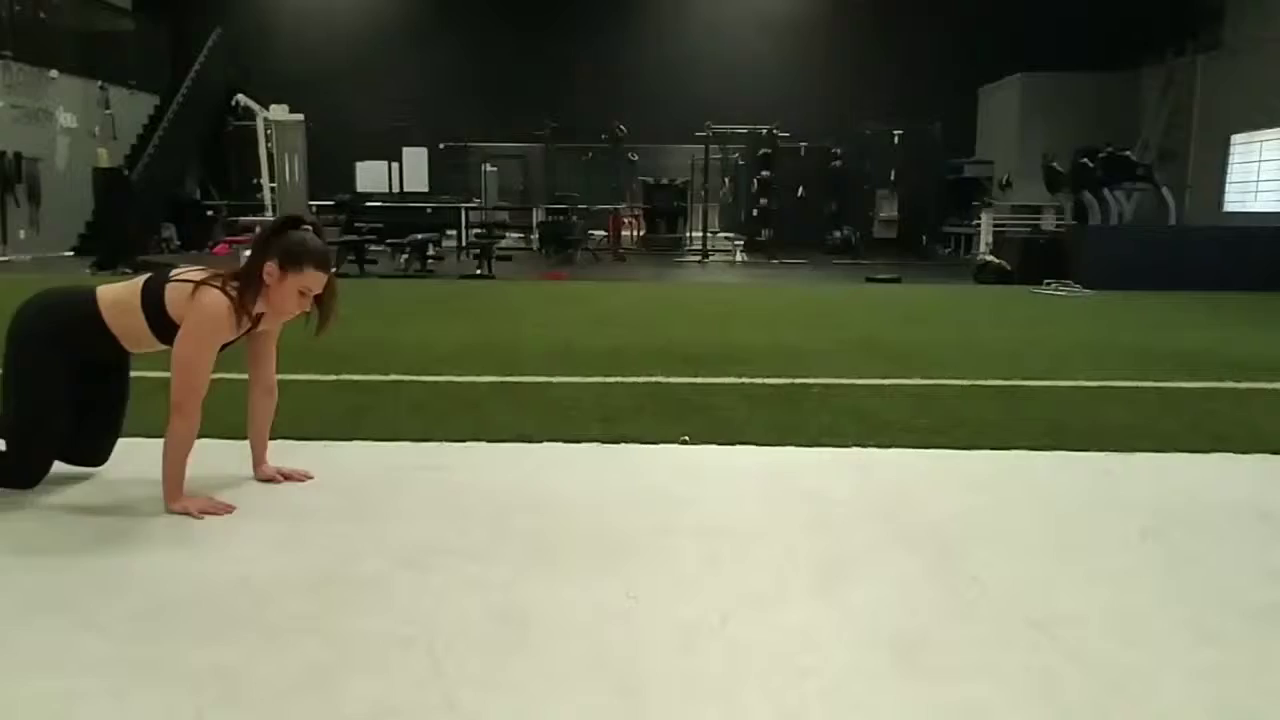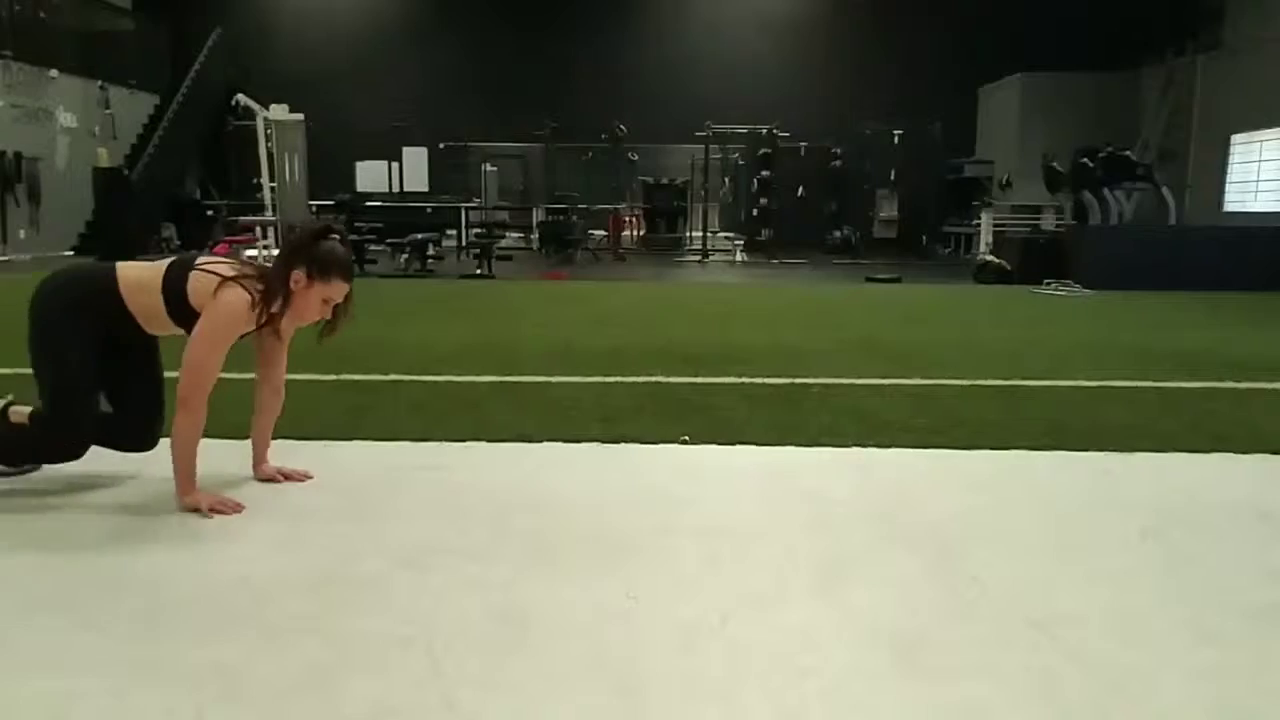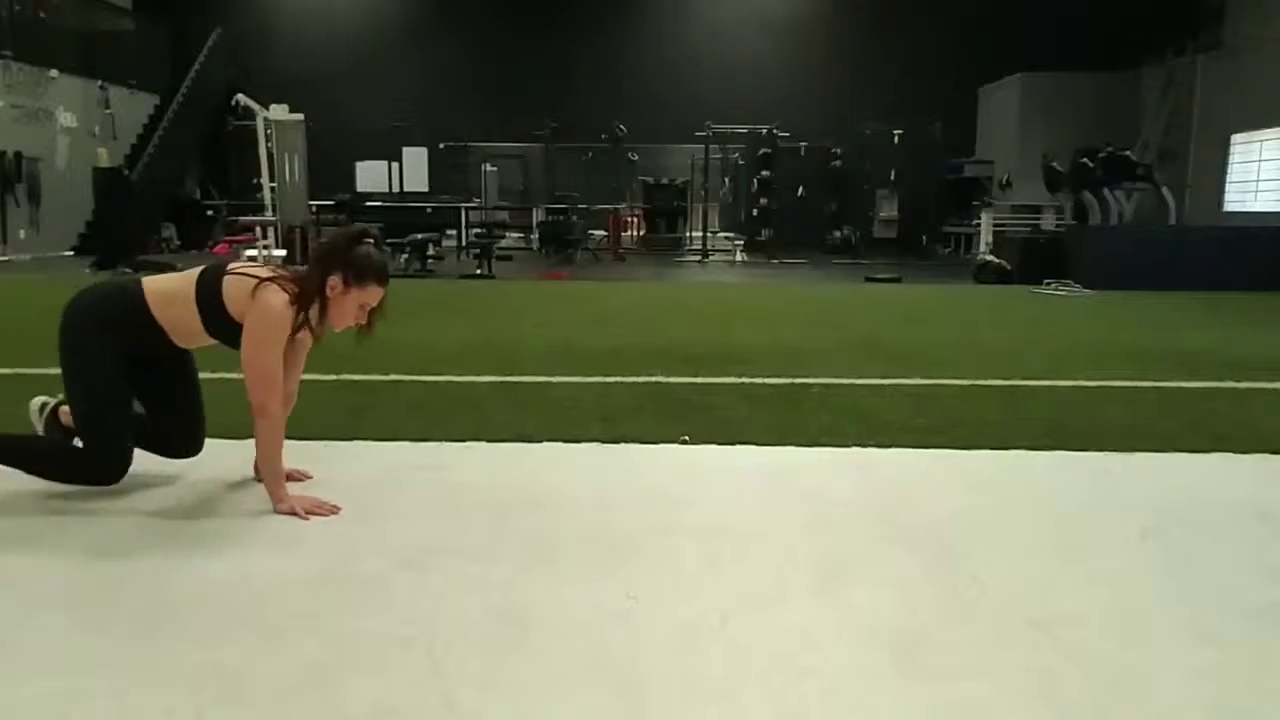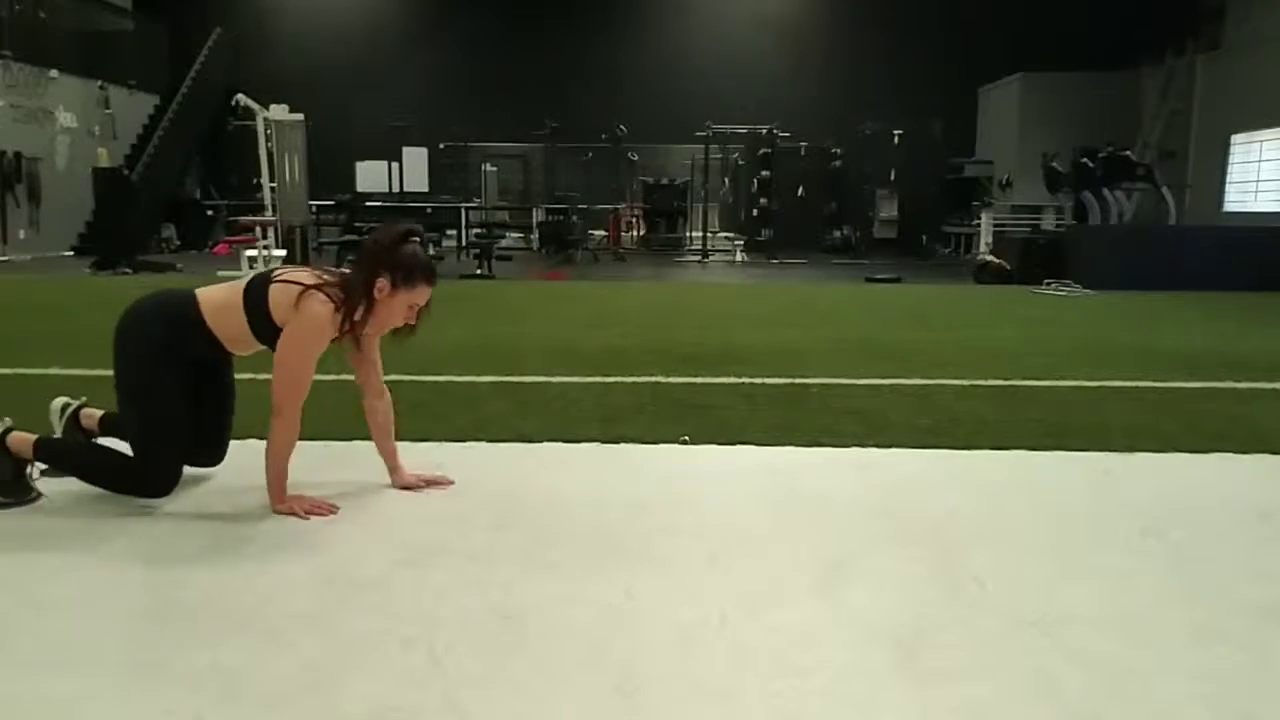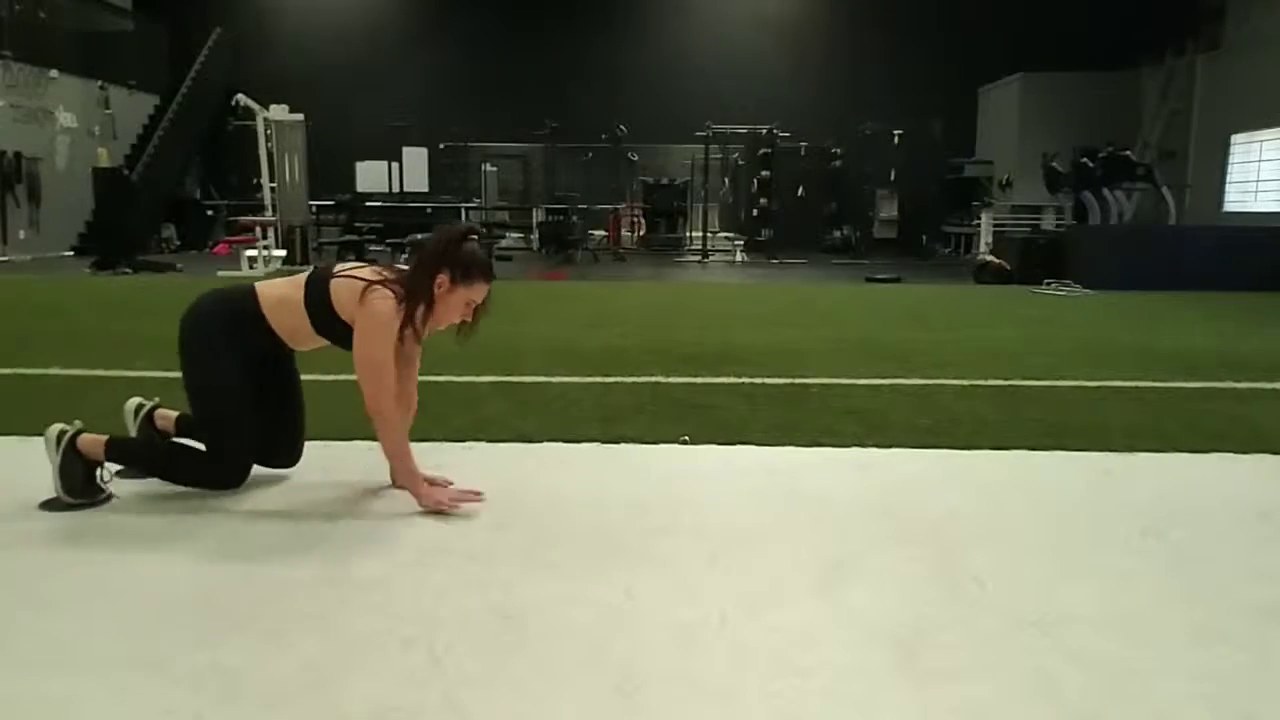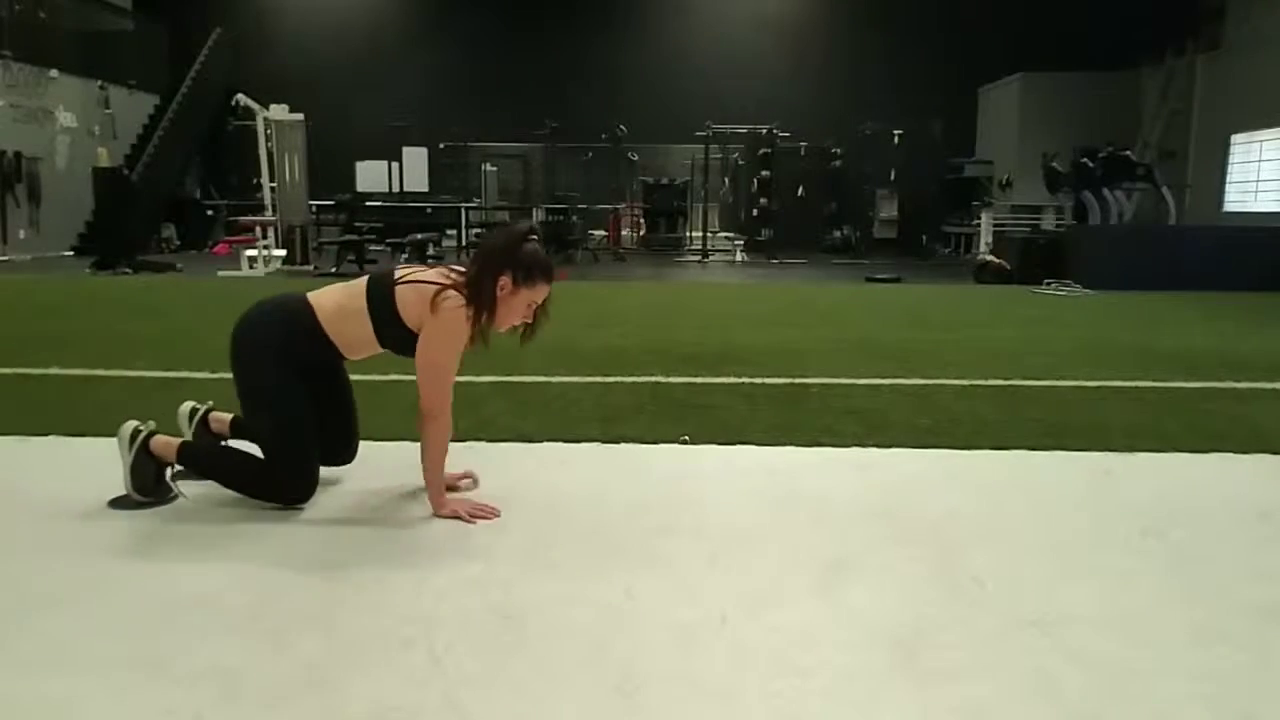
dt=0.2s
person 1, frame 1
left shoulder: (264, 300)
right shoulder: (214, 305)
left elbow: (264, 386)
right elbow: (185, 407)
left wrist: (260, 463)
right wrist: (174, 495)
left hip: (102, 342)
right hip: (49, 328)
left knee: (91, 451)
right knee: (29, 469)
person 1, frame 2
left shoulder: (280, 301)
right shoulder: (234, 301)
left elbow: (271, 388)
right elbow: (190, 399)
left wrist: (261, 461)
right wrist: (187, 489)
left hip: (123, 320)
right hip: (70, 304)
left knee: (140, 434)
right knee: (69, 439)
person 1, frame 3
left shoulder: (309, 304)
right shoulder: (274, 304)
left elbow: (287, 392)
right elbow: (267, 408)
left wrist: (266, 463)
right wrist: (280, 495)
left hip: (153, 332)
right hip: (100, 323)
left knee: (183, 442)
right knee: (105, 464)
left ankle: (63, 416)
person 1, frame 4
left shoulder: (358, 304)
right shoulder: (317, 310)
left elbow: (375, 392)
right elbow: (285, 409)
left wrist: (397, 471)
right wrist: (277, 493)
left hip: (199, 341)
right hip: (153, 332)
left knee: (205, 451)
right knee: (158, 476)
left ankle: (83, 418)
person 1, frame 5
left shoulder: (408, 296)
right shoulder: (381, 305)
left elbow: (406, 393)
right elbow: (383, 408)
left wrist: (402, 468)
right wrist: (420, 489)
left hip: (259, 336)
right hip: (216, 328)
left knee: (283, 453)
right knee: (228, 469)
left ankle: (157, 420)
right ankle: (79, 444)
person 1, frame 6
left shoulder: (468, 296)
right shoulder: (451, 307)
left elbow: (435, 405)
right elbow: (435, 412)
left wrist: (435, 475)
right wrist: (438, 498)
left hip: (304, 340)
right hip: (269, 340)
left knee: (338, 451)
right knee: (294, 486)
left ankle: (211, 421)
right ankle: (152, 445)
